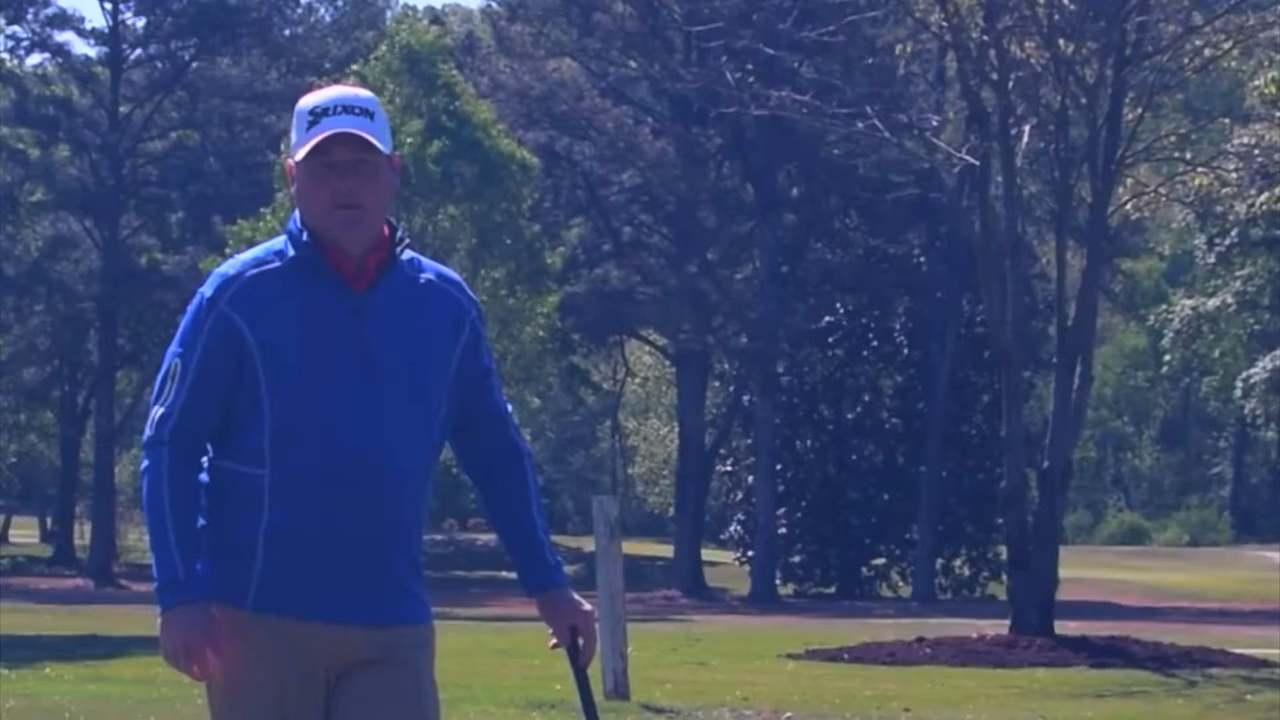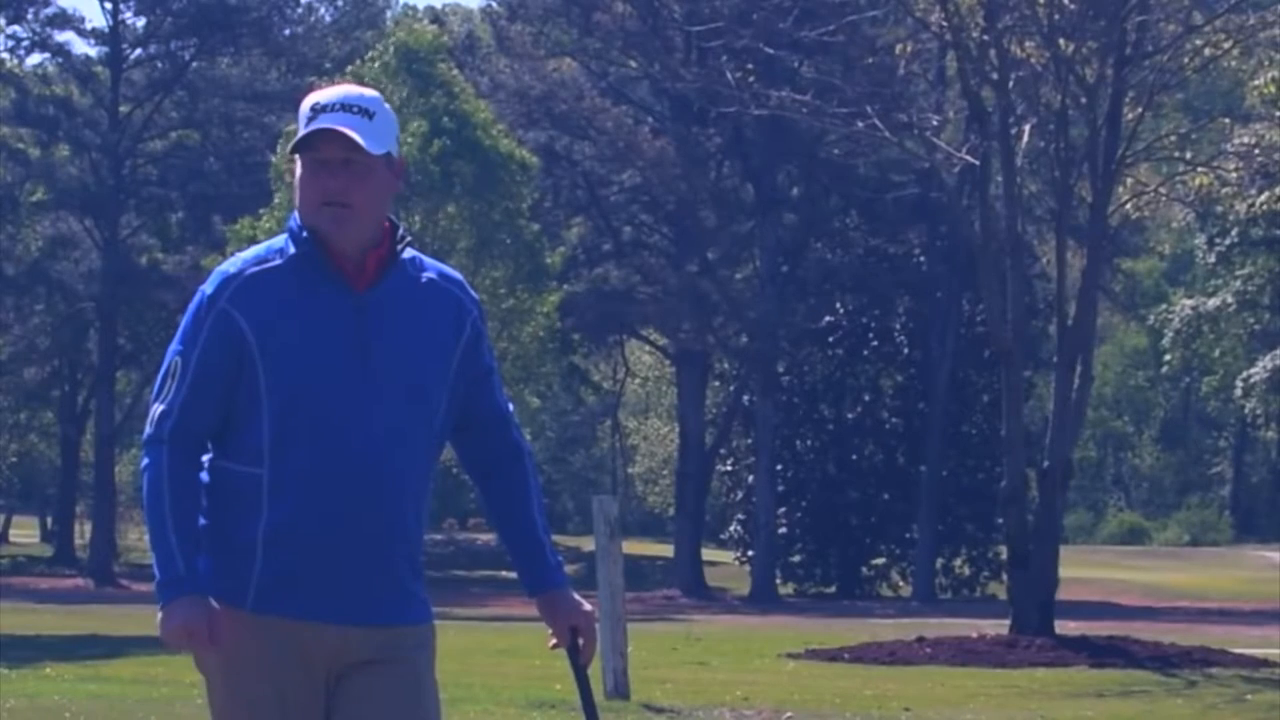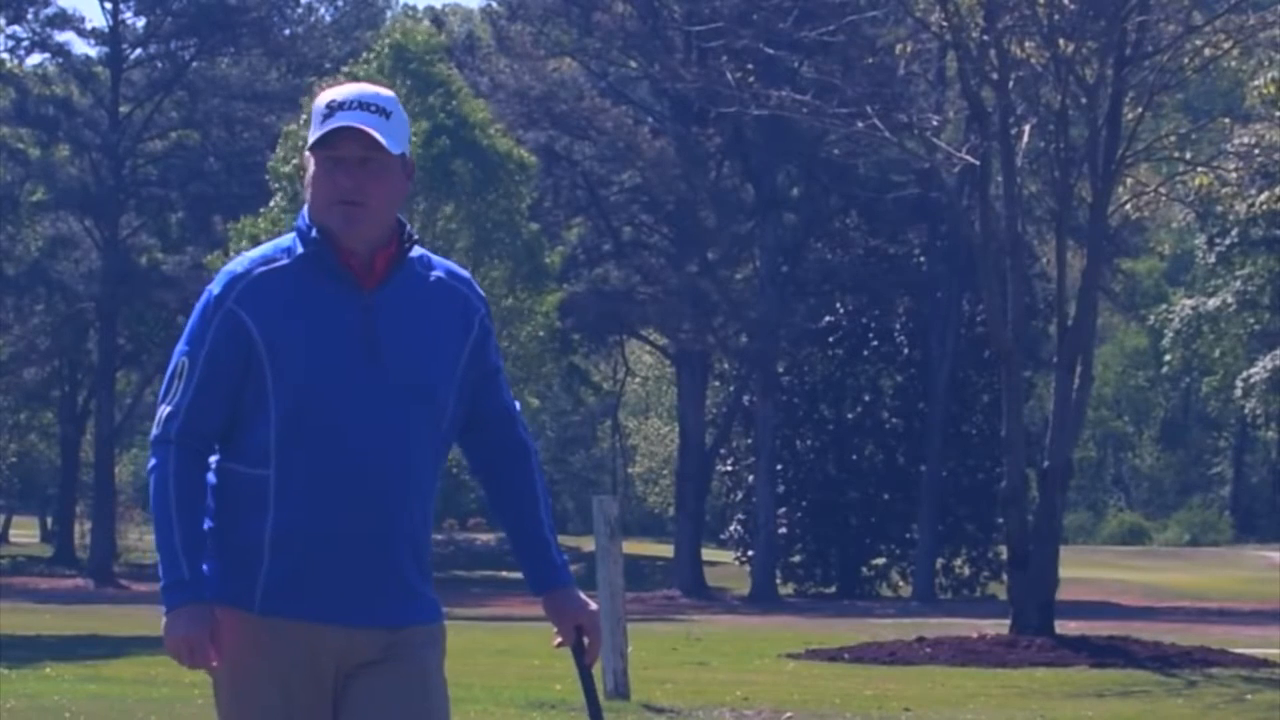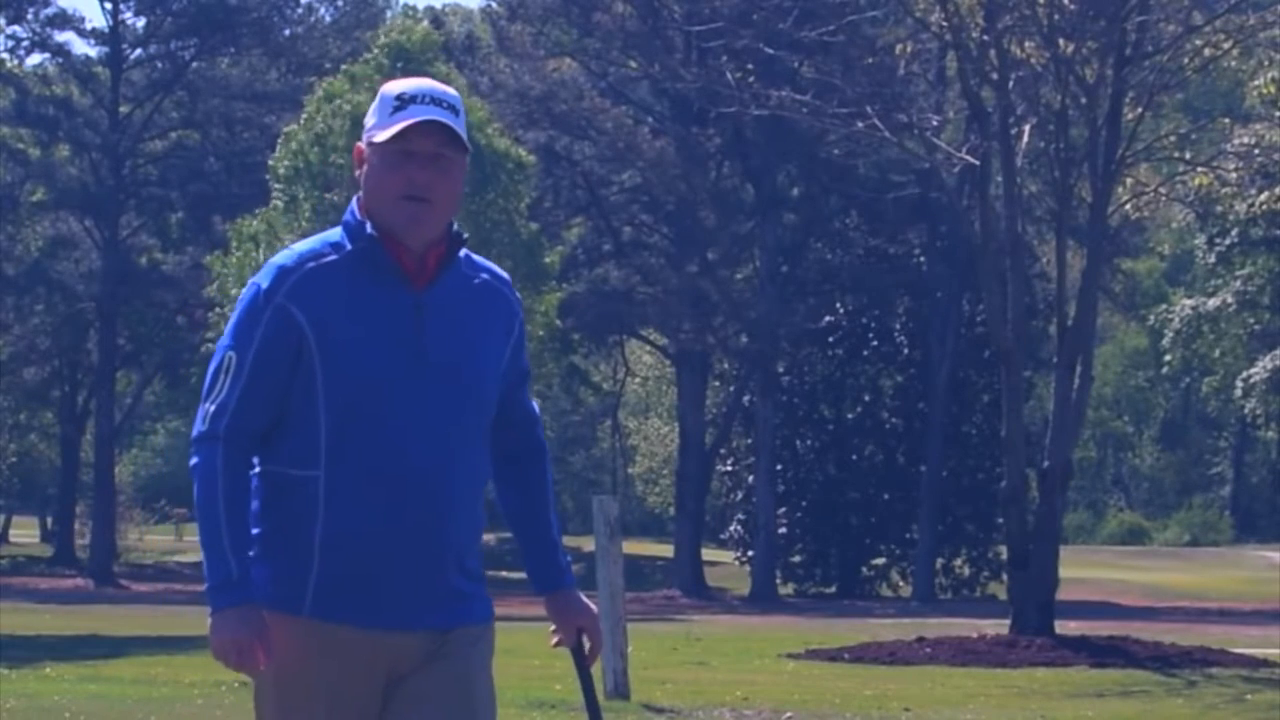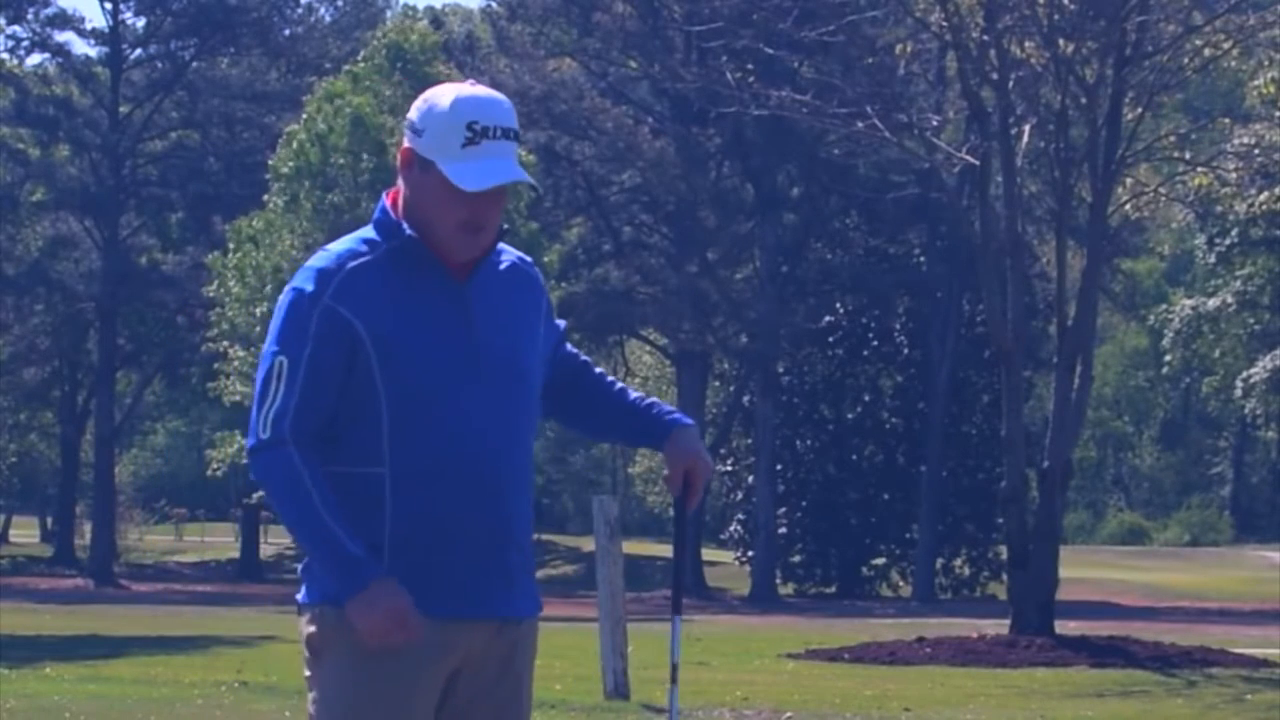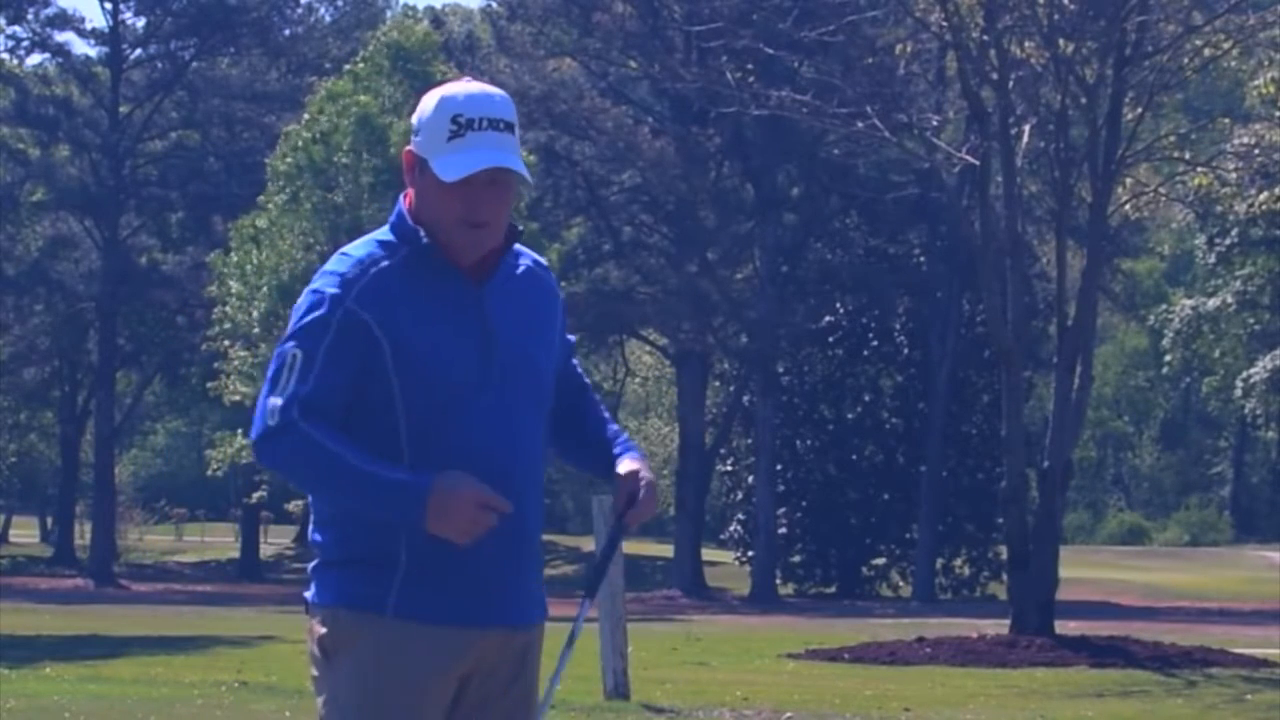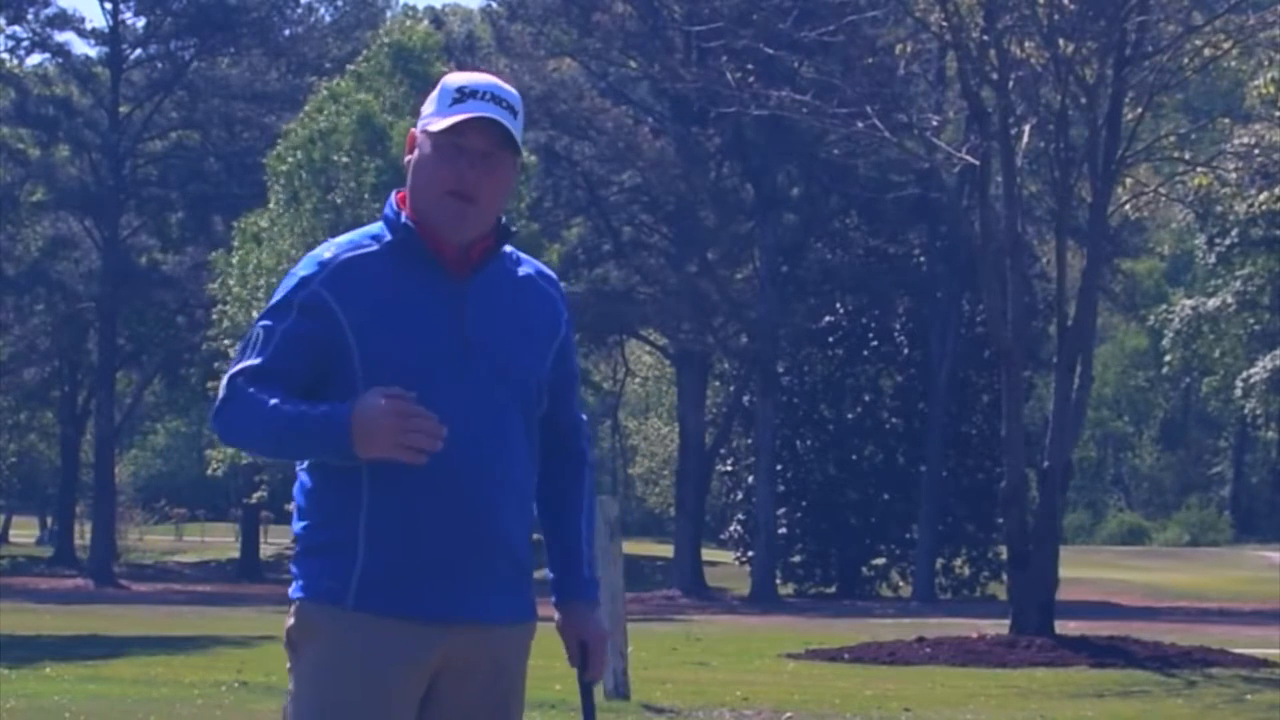
dt=0.7s
person 1, frame 1
left shoulder: (446, 303)
right shoulder: (240, 294)
left elbow: (497, 451)
right elbow: (171, 446)
left wrist: (547, 582)
right wrist: (180, 594)
left hip: (392, 626)
right hip: (258, 617)
person 1, frame 2
left shoulder: (447, 303)
right shoulder: (240, 292)
left elbow: (498, 451)
right elbow: (172, 442)
left wrist: (547, 583)
right wrist: (180, 586)
left hip: (393, 624)
right hip: (258, 616)
person 1, frame 3
left shoulder: (455, 302)
right shoulder: (248, 291)
left elbow: (504, 449)
right elbow: (179, 444)
left wrist: (552, 582)
right wrist: (184, 593)
left hip: (401, 626)
right hip: (265, 617)
person 1, frame 4
left shoulder: (494, 300)
right shoulder: (295, 286)
left elbow: (519, 450)
right elbow: (221, 443)
left wrist: (555, 583)
right wrist: (231, 594)
left hip: (452, 627)
right hip: (312, 619)
person 1, frame 5
left shoulder: (521, 282)
right shoulder: (335, 288)
left elbow: (566, 382)
right elbow: (277, 446)
left wrist: (663, 426)
right wrist: (357, 577)
left hip: (501, 612)
right hip: (373, 616)
person 1, frame 6
left shoulder: (534, 283)
right shoulder: (355, 290)
left elbow: (566, 397)
right elbow: (282, 433)
left wrist: (619, 455)
right wrist: (415, 499)
left hip: (509, 614)
right hip: (382, 616)
person 1, frame 7
left shoulder: (540, 297)
right shoulder: (335, 277)
left elbow: (564, 453)
right elbow: (238, 407)
left wrist: (577, 591)
right wrist: (346, 429)
left hip: (495, 616)
right hip: (356, 612)
